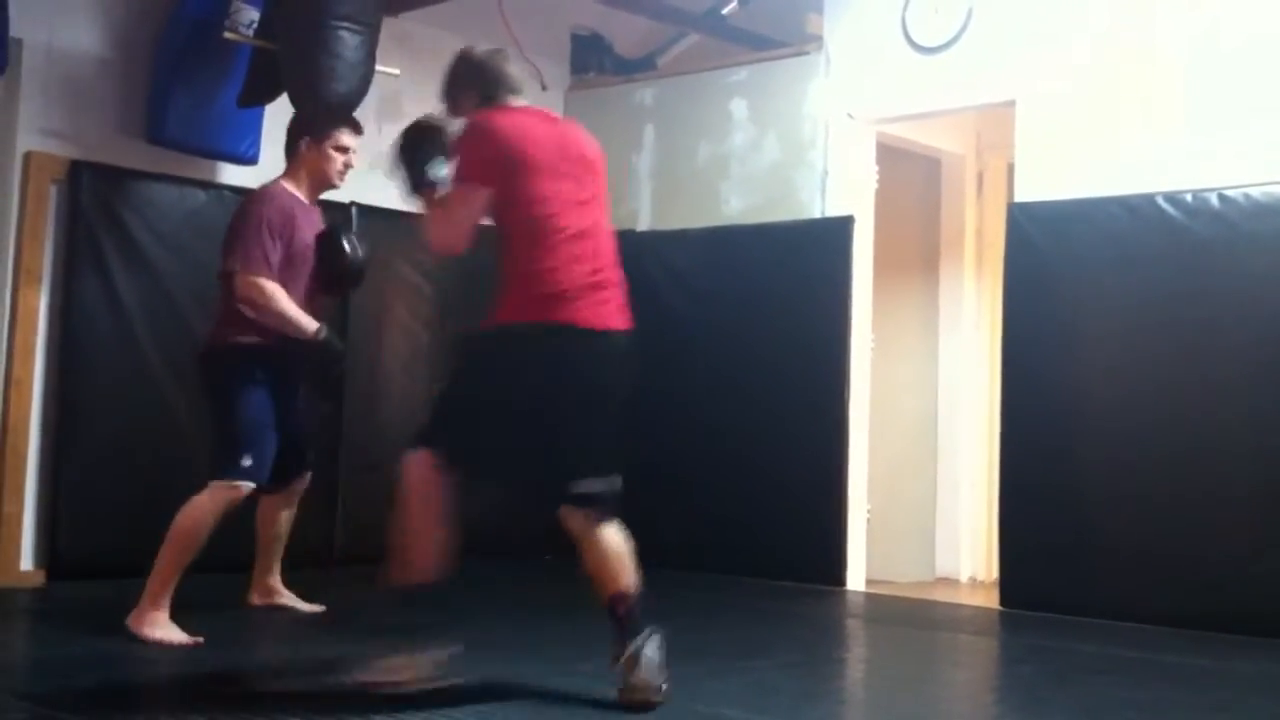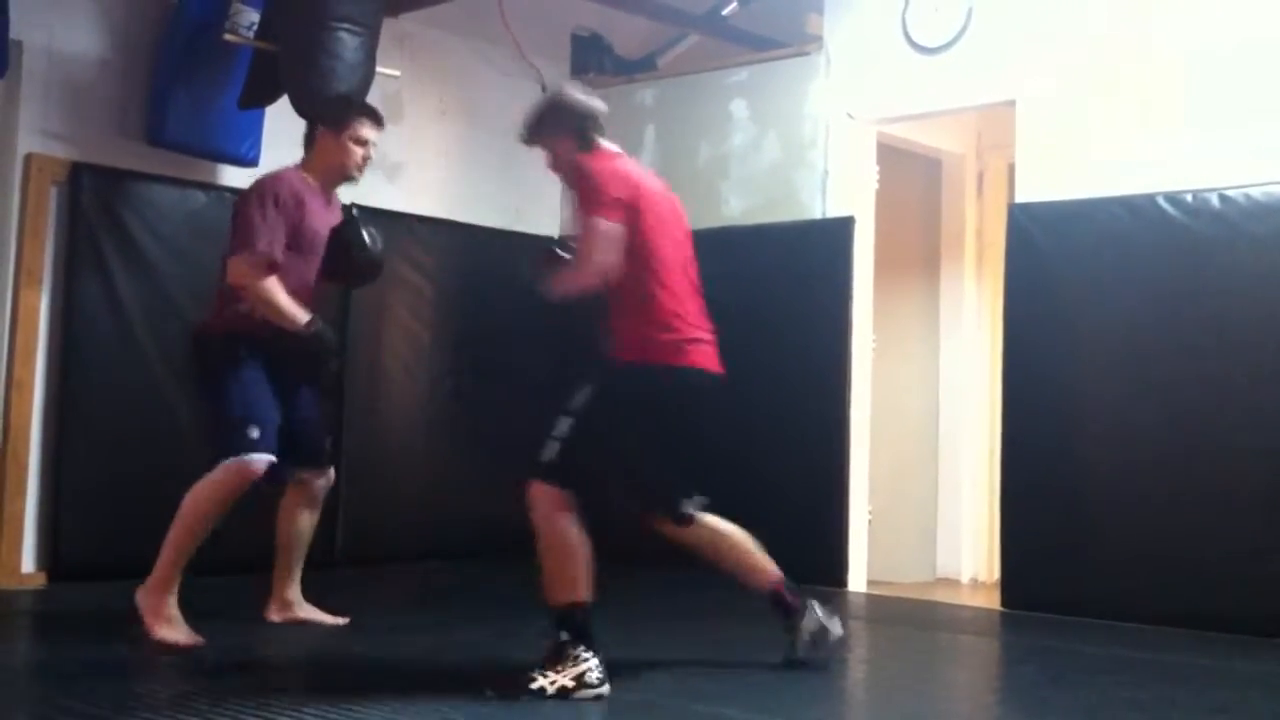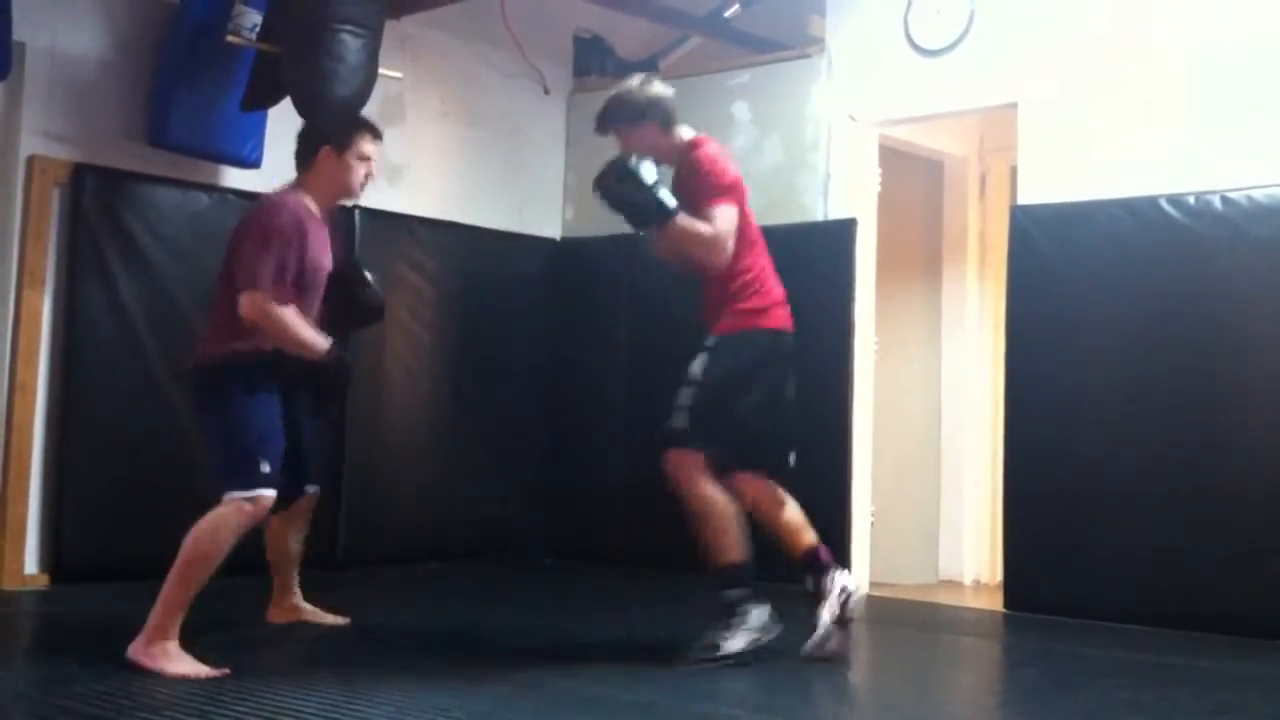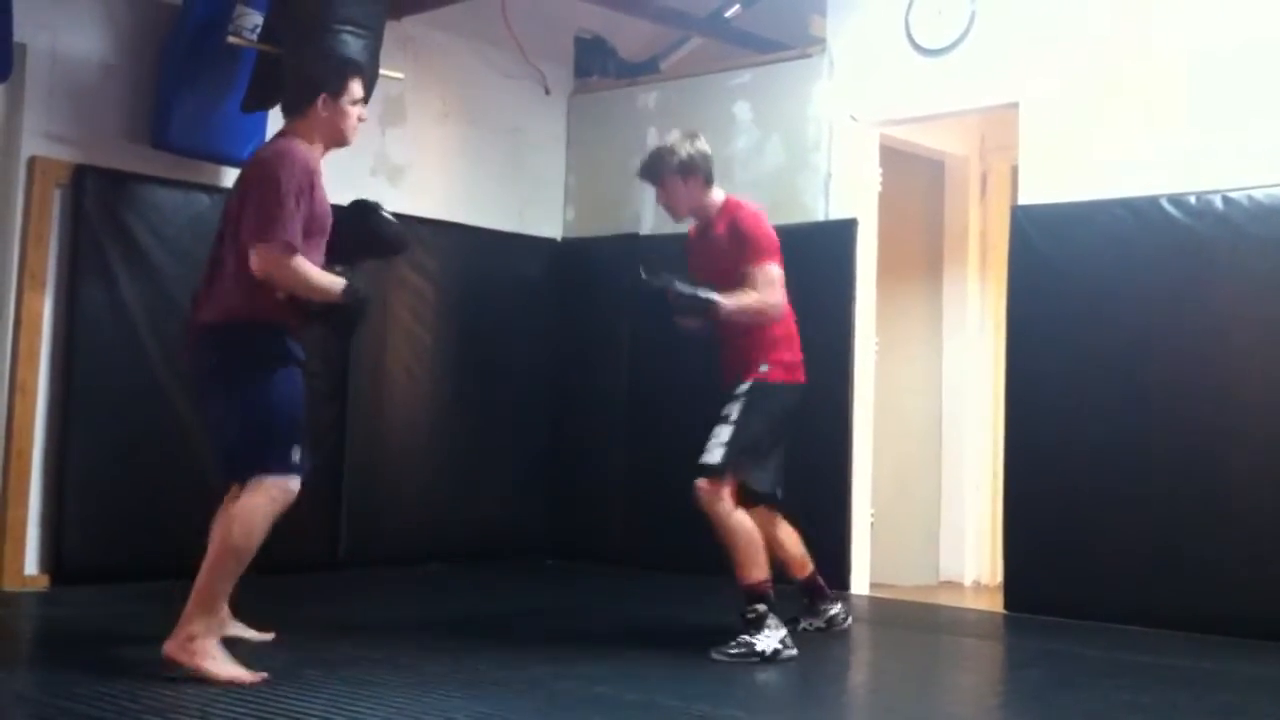
dt=0.3s
person 1, frame 1
left shoulder: (488, 135)
right shoulder: (582, 139)
left elbow: (447, 239)
left wrist: (424, 183)
left hip: (533, 328)
right hip: (604, 332)
left knee: (427, 465)
right knee: (584, 507)
right ankle: (634, 639)
person 1, frame 2
left shoulder: (597, 175)
right shoulder: (649, 182)
left elbow: (599, 266)
left wrist: (551, 283)
right wrist: (576, 271)
left hip: (650, 362)
right hip: (695, 364)
left knee: (549, 494)
right knee: (675, 515)
left ankle: (577, 655)
right ankle: (804, 615)
person 1, frame 3
left shoulder: (703, 160)
right shoulder: (692, 167)
left elbow: (717, 250)
right elbow: (680, 251)
left wrist: (656, 206)
right wrist: (642, 211)
left hip: (747, 328)
right hip: (761, 331)
left knee: (687, 462)
right knee: (749, 475)
left ankle: (745, 605)
right ankle: (827, 578)
person 1, frame 4
left shoulder: (745, 221)
right shoulder: (699, 237)
left elbow: (771, 304)
right elbow: (703, 312)
left wrist: (703, 300)
right wrist: (678, 301)
left hip: (769, 376)
right hip: (755, 378)
left knee: (716, 487)
right knee: (756, 504)
left ankle: (765, 625)
right ankle: (824, 603)
person 2, frame 1
left shoulder: (310, 212)
right shoulder: (269, 202)
right elbow: (252, 285)
right wrist: (315, 331)
left hip: (278, 361)
right hip: (244, 361)
left knee: (293, 477)
right knee: (235, 483)
left ankle: (267, 585)
right ankle: (151, 610)
person 2, frame 2
left shoulder: (332, 206)
right shoulder: (279, 190)
right elbow: (246, 273)
right wrist: (307, 328)
left hip: (284, 353)
right hip: (237, 346)
left knee: (314, 474)
right knee: (247, 462)
left ankle: (286, 598)
right ankle: (159, 594)
person 2, frame 3
left shoulder: (319, 221)
right shoulder: (280, 213)
right elbow: (257, 307)
right wrist: (324, 350)
left hip: (275, 375)
right hip: (236, 374)
left knee: (299, 493)
right knee: (252, 497)
left ankle: (286, 600)
right ankle: (156, 638)
person 2, frame 4
left shoulder: (282, 160)
right shoulder: (291, 163)
right elbow: (270, 262)
left wrist: (332, 270)
right wrist: (341, 289)
left hip: (233, 336)
right hip: (250, 338)
left knee: (251, 482)
right knee: (276, 483)
left ankle: (215, 612)
right ankle: (193, 634)
